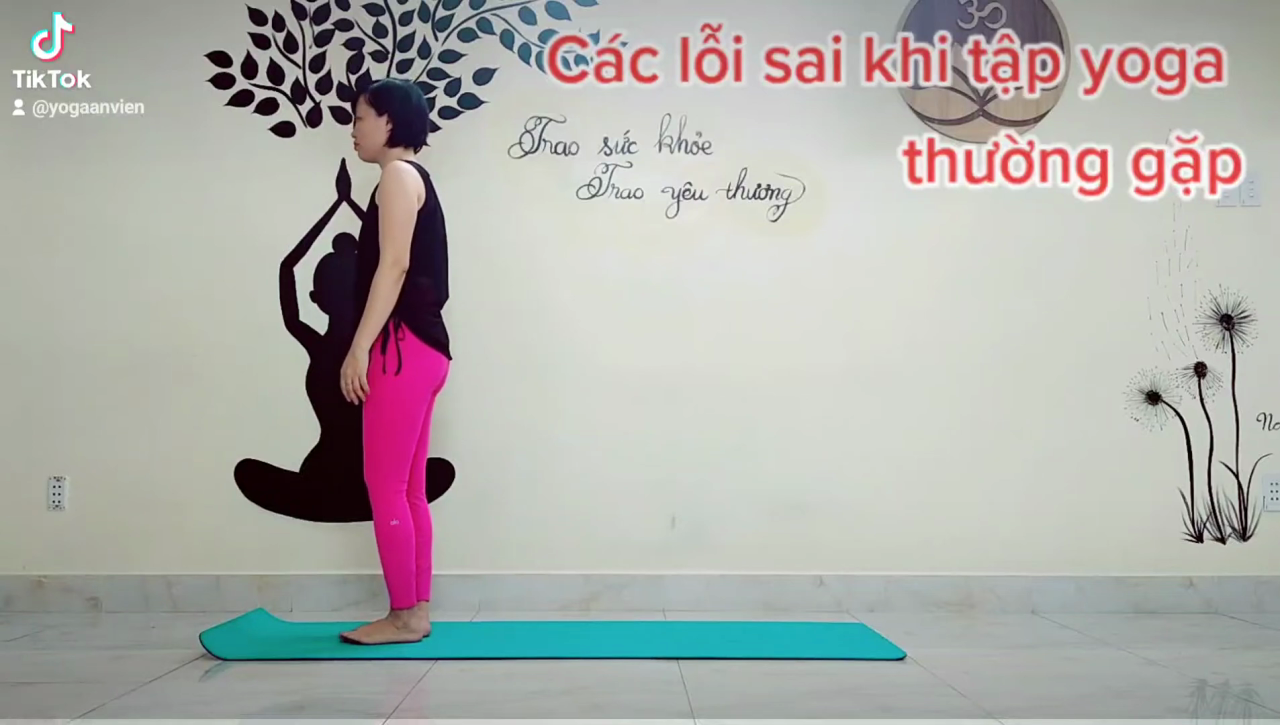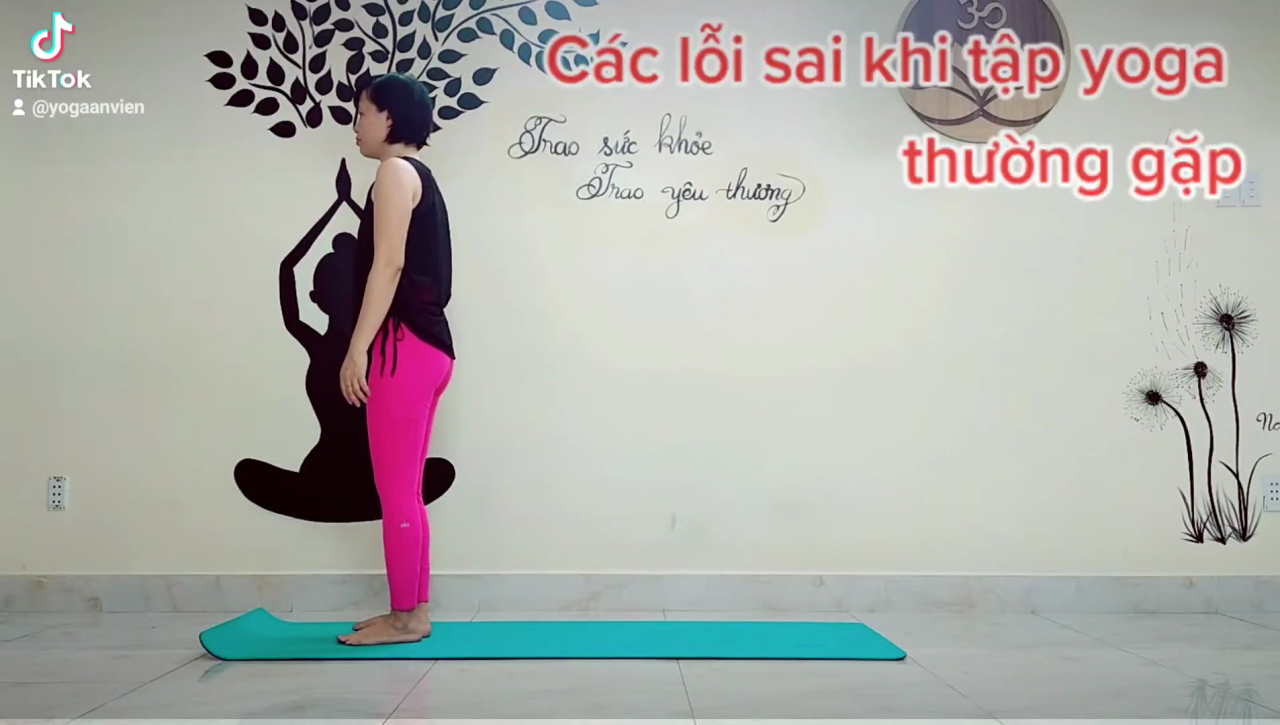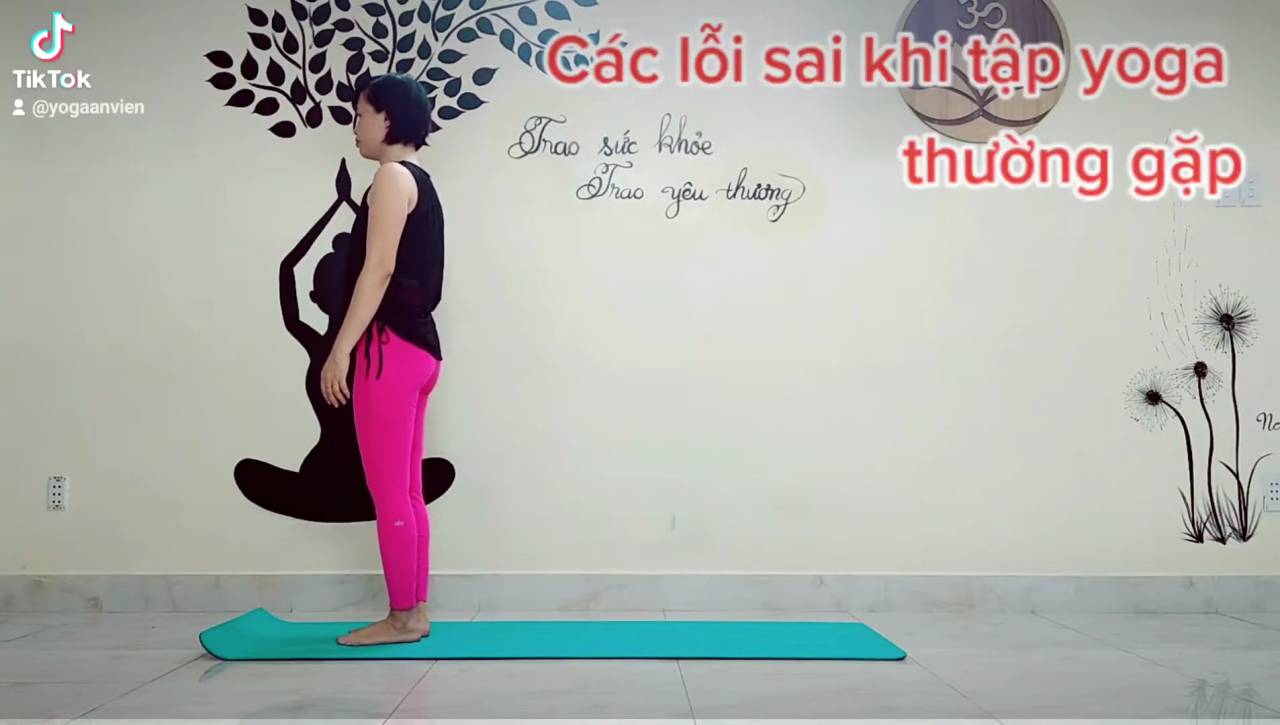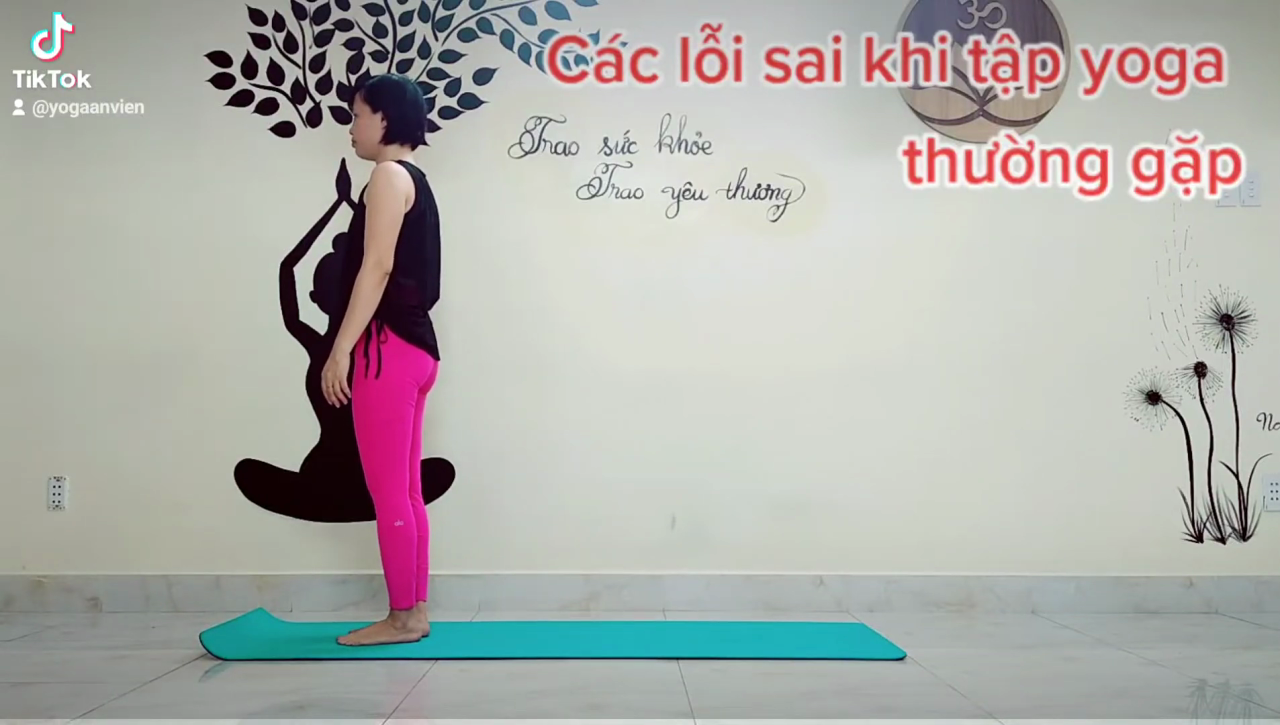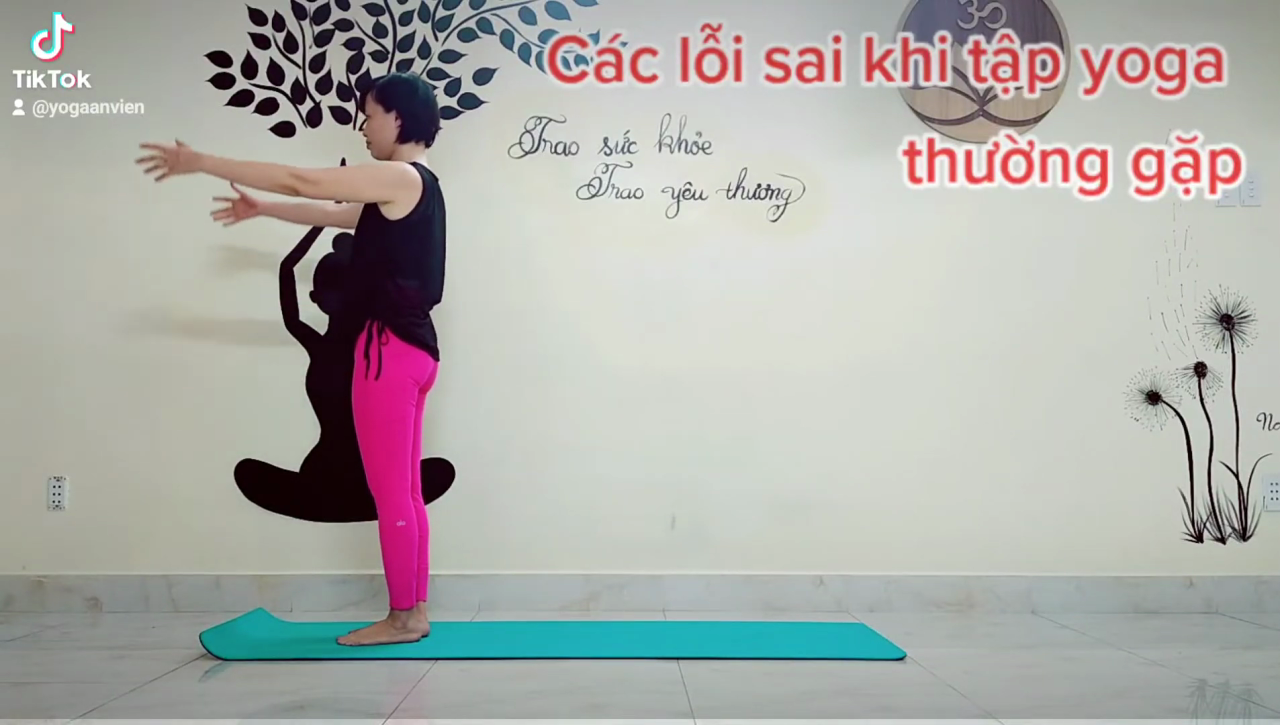
dt=1s
person 1, frame 1
left shoulder: (399, 174)
right shoulder: (411, 180)
left elbow: (394, 266)
left wrist: (359, 348)
left hip: (403, 347)
right hip: (418, 347)
left knee: (385, 488)
right knee: (407, 490)
left ankle: (403, 615)
right ankle: (415, 610)
person 1, frame 2
left shoulder: (395, 171)
right shoulder: (419, 178)
left elbow: (388, 264)
left wrist: (356, 350)
left hip: (404, 346)
right hip: (425, 345)
left knee: (395, 492)
right knee: (405, 491)
left ankle: (405, 616)
right ankle: (413, 610)
person 1, frame 3
left shoulder: (393, 176)
right shoulder: (419, 182)
left elbow: (379, 269)
left wrist: (340, 350)
left hip: (391, 347)
right hip: (415, 346)
left knee: (390, 494)
right knee: (406, 493)
left ankle: (402, 617)
right ankle: (413, 612)
person 1, frame 4
left shoulder: (390, 176)
right shoulder: (413, 181)
left elbow: (377, 267)
left wrist: (340, 350)
left hip: (389, 346)
right hip: (411, 344)
left knee: (389, 493)
right knee: (404, 492)
left ankle: (402, 617)
right ankle: (413, 611)
person 1, frame 5
left shoulder: (398, 176)
right shoulder: (410, 185)
left elbow: (302, 182)
right elbow: (332, 212)
left wrist: (200, 162)
right wrist: (261, 206)
left hip: (391, 347)
right hip: (408, 345)
left knee: (392, 494)
right knee: (403, 492)
left ankle: (402, 617)
right ankle: (412, 610)
